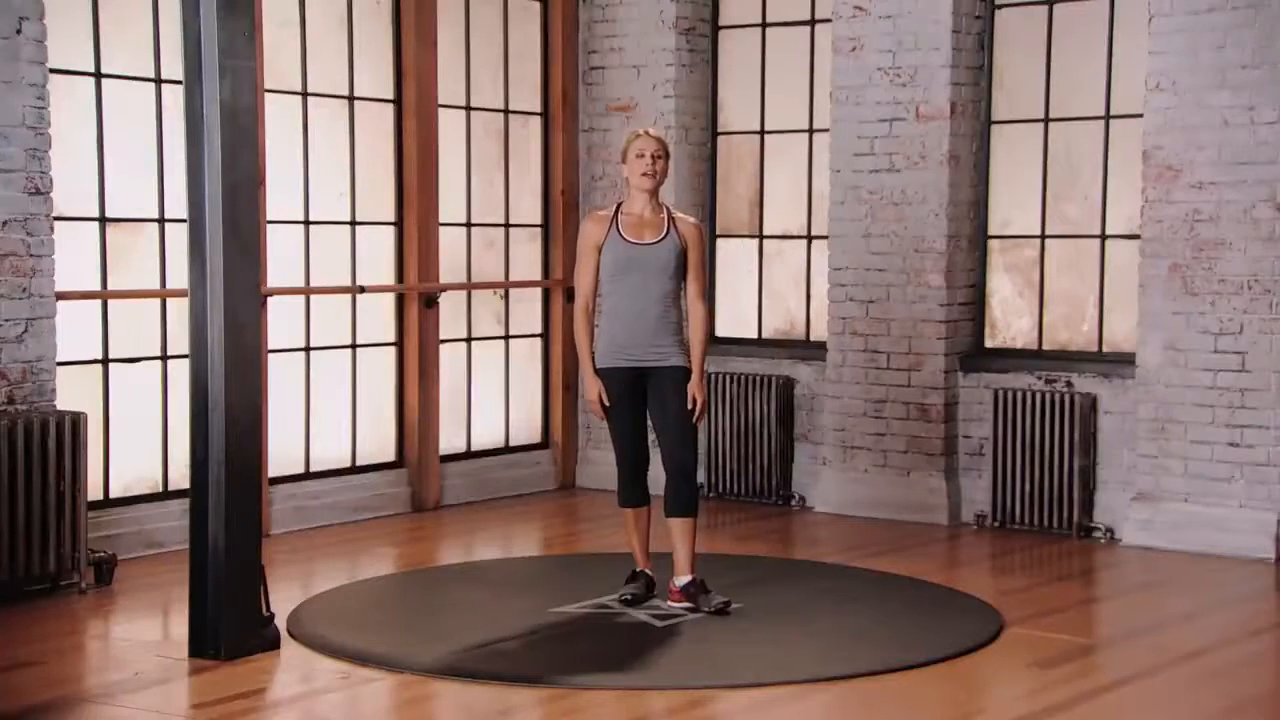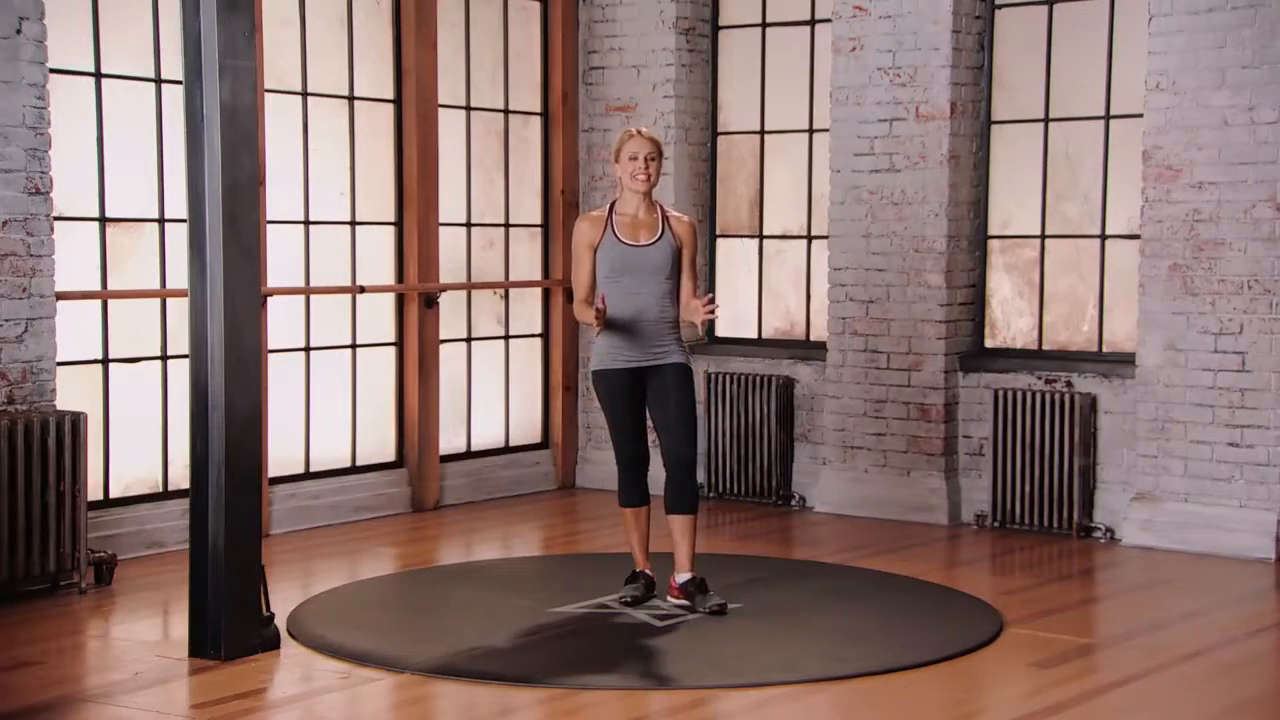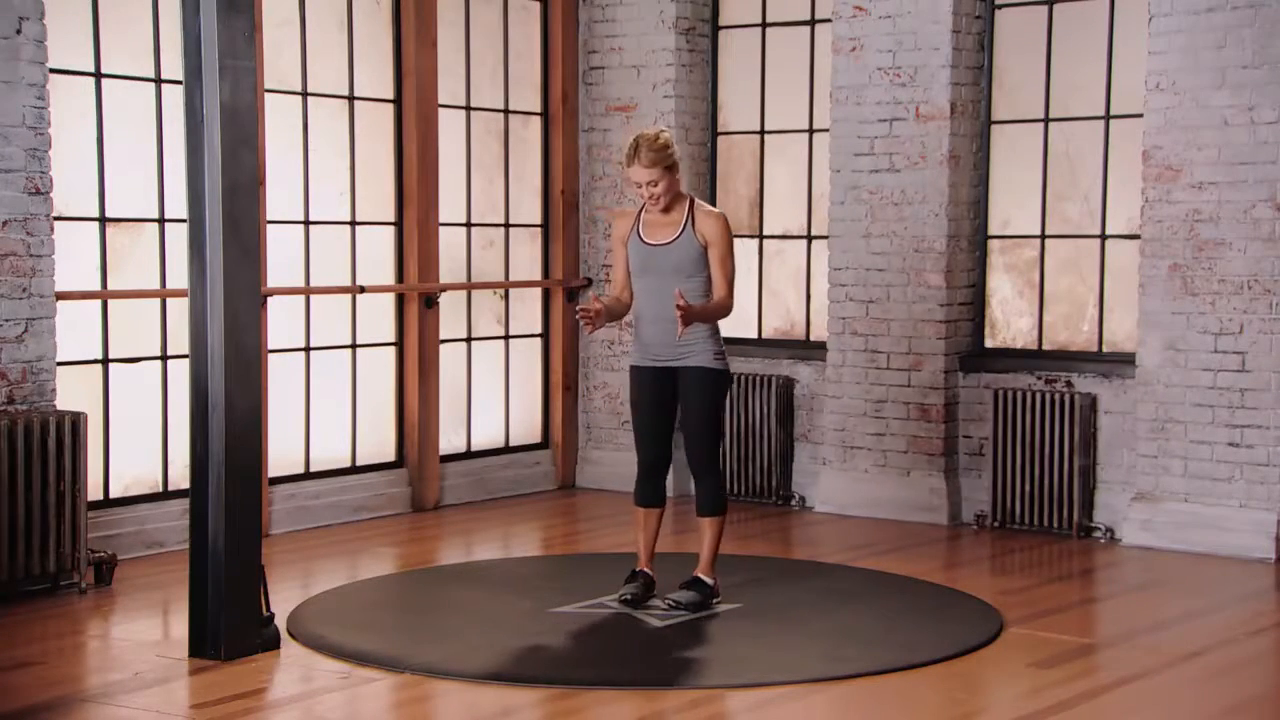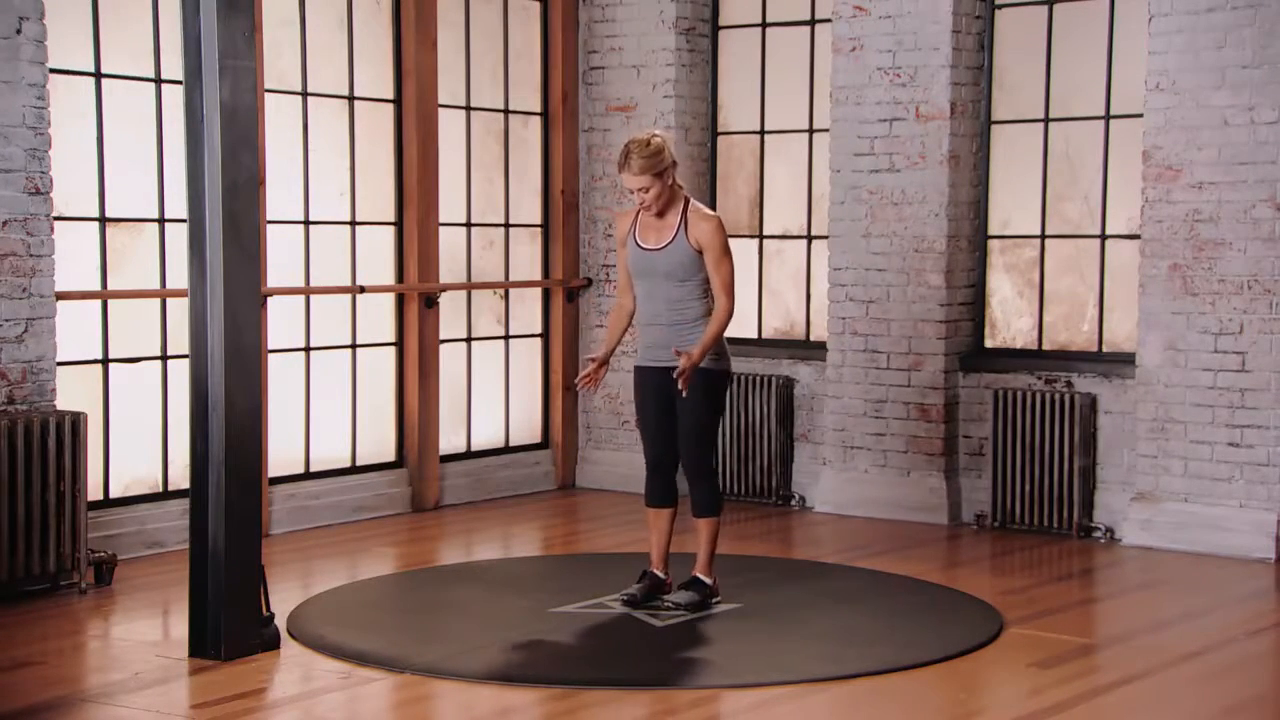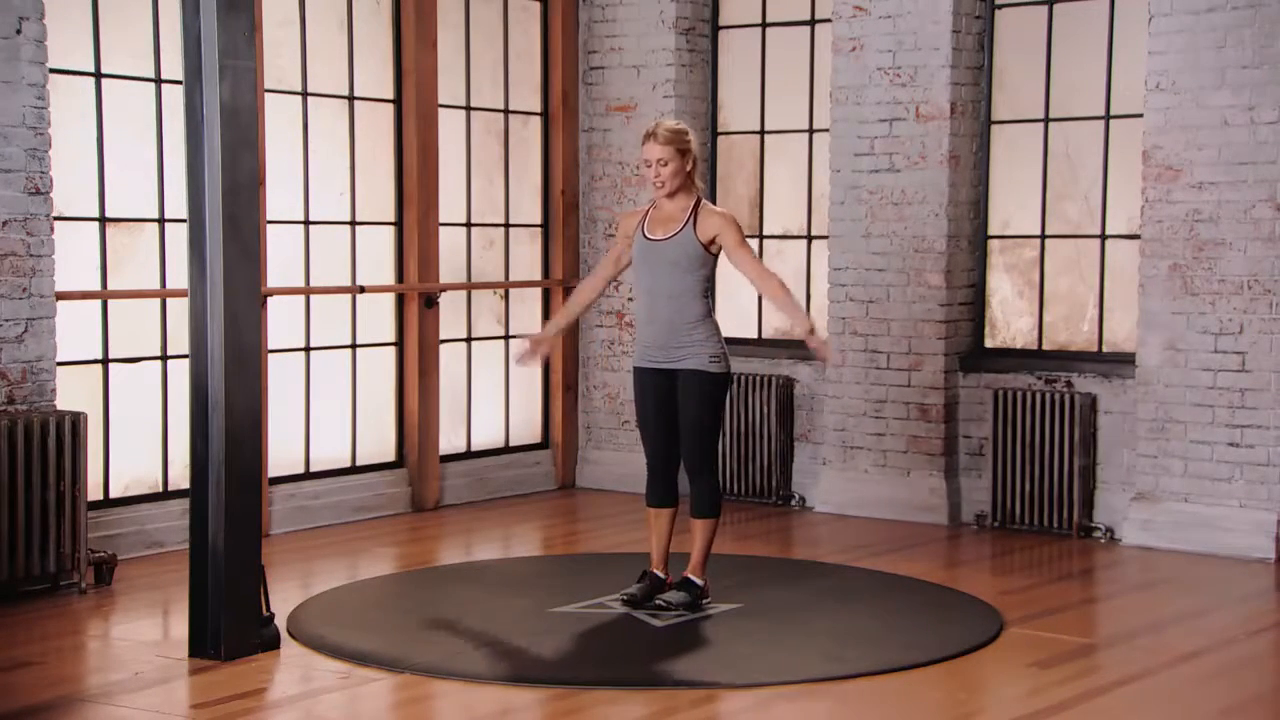
dt=1s
person 1, frame 1
left shoulder: (686, 229)
right shoulder: (597, 226)
left elbow: (697, 305)
right elbow: (583, 304)
left wrist: (697, 373)
right wrist: (588, 372)
left hip: (668, 363)
right hip: (616, 363)
left knee: (681, 463)
right knee: (631, 465)
left ankle: (684, 580)
right ankle: (641, 570)
person 1, frame 2
left shoulder: (680, 227)
right shoulder: (591, 226)
left elbow: (686, 301)
right elbow: (579, 303)
left wrist: (697, 312)
right wrist: (597, 317)
left hip: (668, 359)
right hip: (615, 360)
left knee: (681, 460)
right knee: (631, 463)
left ankle: (685, 578)
right ankle: (641, 570)
person 1, frame 3
left shoulder: (709, 221)
right shoulder: (625, 224)
left elbow: (725, 299)
right elbow: (622, 296)
left wrist: (696, 311)
right wrist: (603, 312)
left hip: (701, 359)
right hip: (648, 360)
left knee: (703, 463)
right knee: (650, 463)
left ankle: (705, 576)
right ankle: (643, 569)
person 1, frame 4
left shoulder: (704, 224)
right shoulder: (625, 225)
left elbow: (724, 301)
left wrist: (699, 354)
right wrist: (606, 352)
left hip: (701, 363)
right hip: (651, 362)
left knee: (696, 464)
right knee: (658, 464)
left ankle: (704, 576)
right ankle: (656, 571)
person 1, frame 5
left shoulder: (713, 220)
right shoulder: (634, 222)
left elbow: (760, 274)
right elbow: (598, 280)
left wrist: (802, 322)
right wrist: (551, 330)
left hip: (699, 362)
right hip: (649, 362)
left knee: (698, 466)
right knee: (658, 466)
left ankle: (696, 577)
right ankle: (656, 571)
